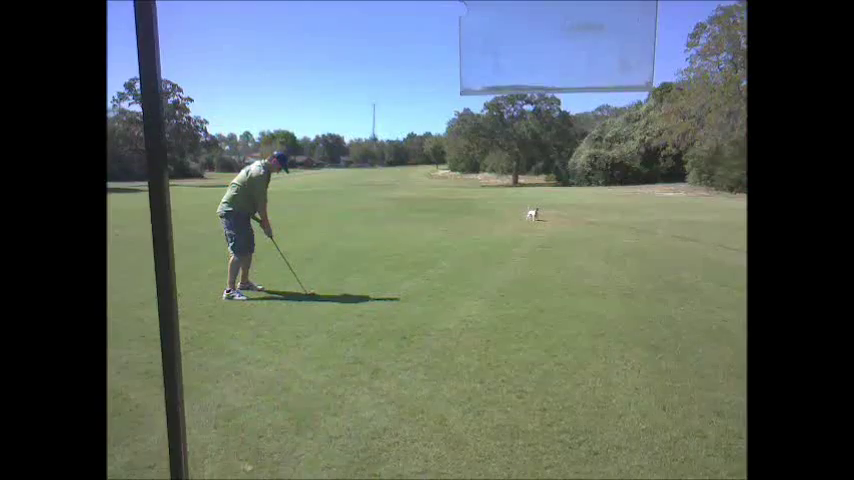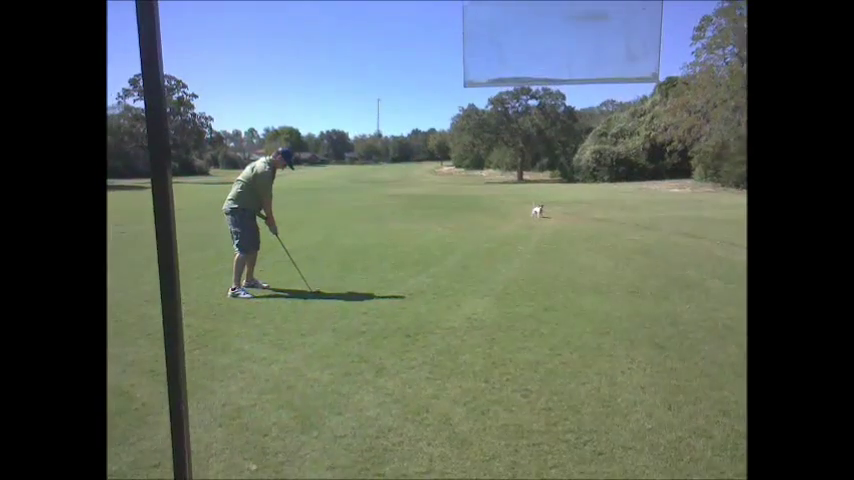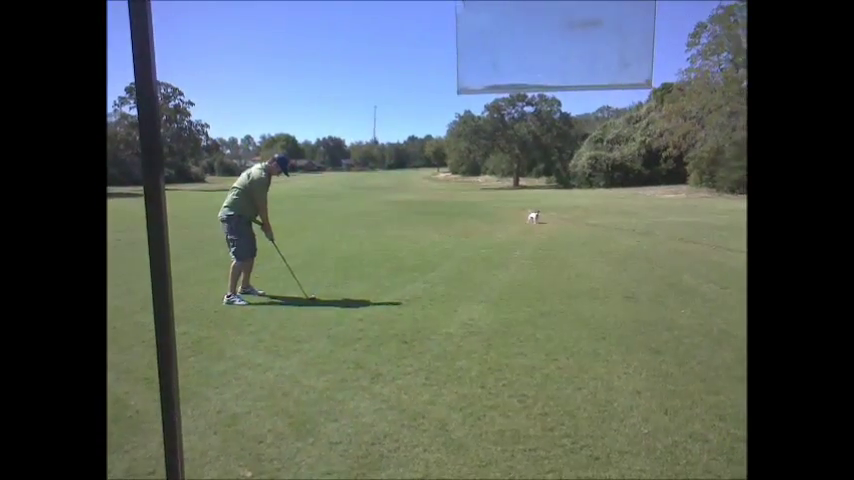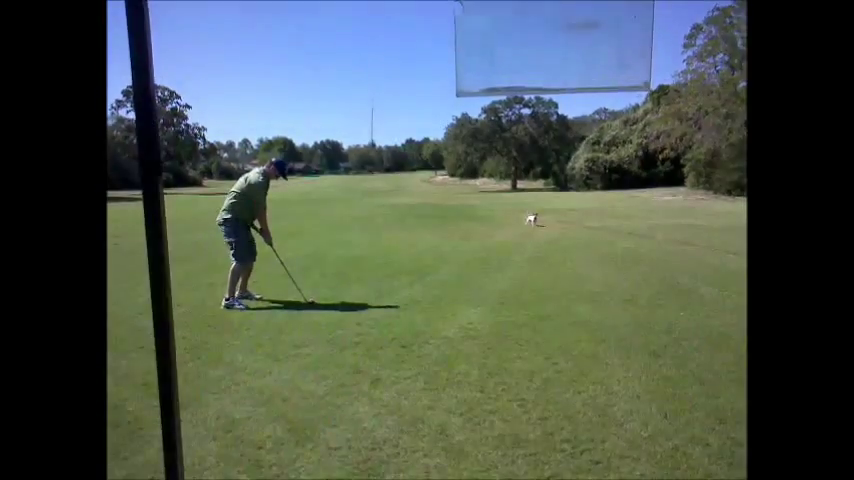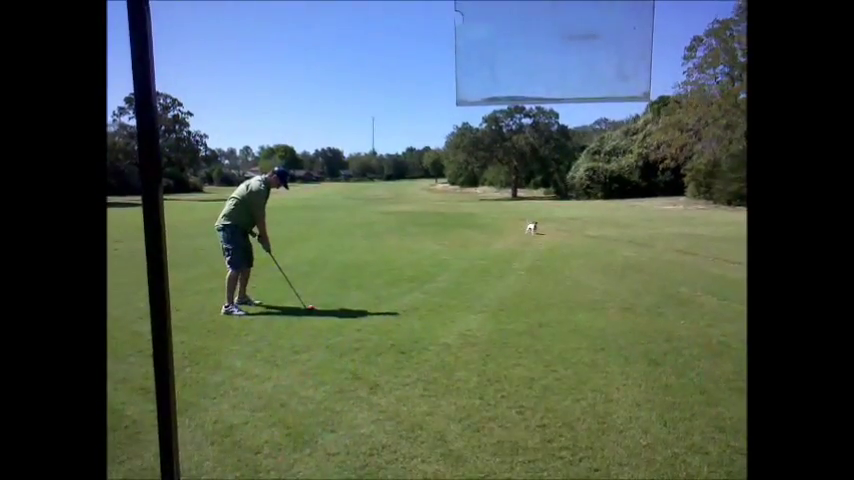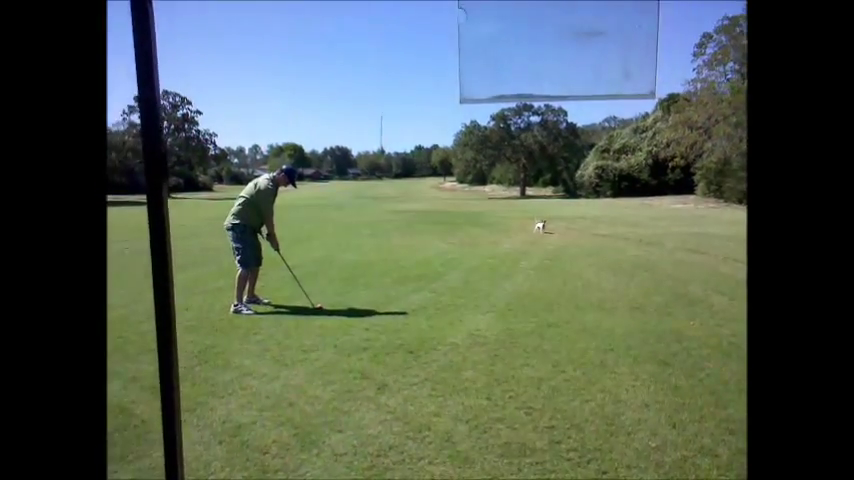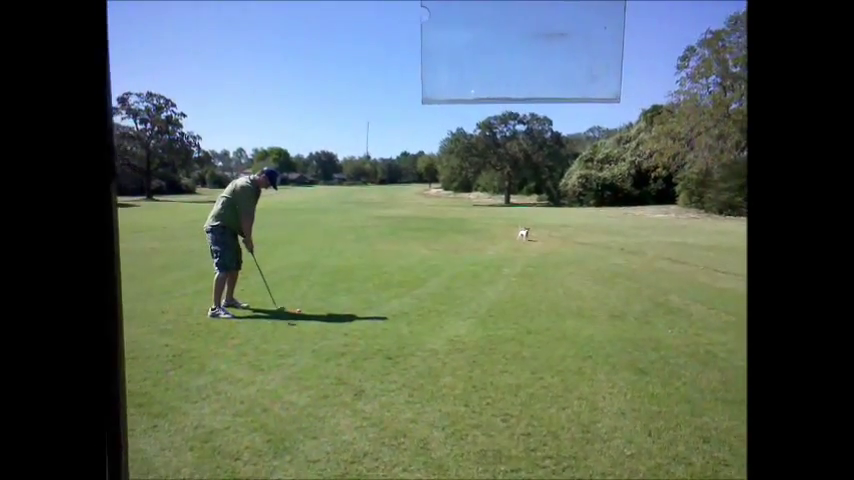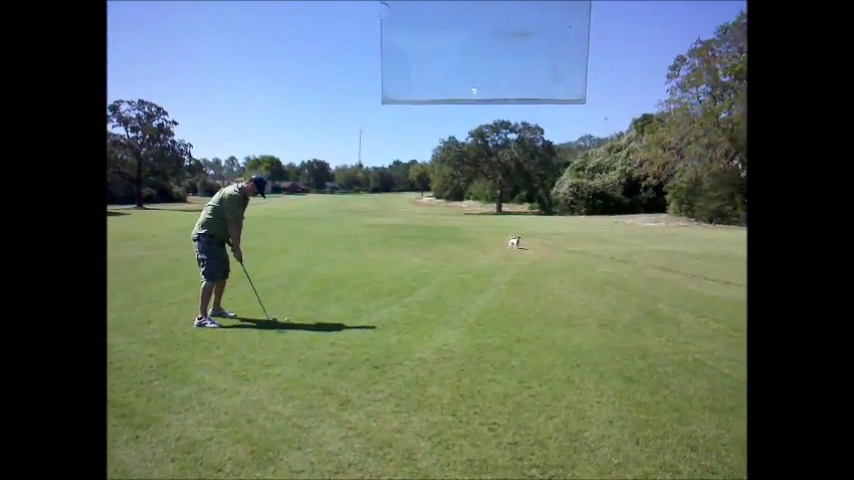
dt=0.3s
person 1, frame 1
left shoulder: (260, 168)
right shoulder: (260, 173)
left elbow: (259, 200)
right elbow: (260, 202)
left wrist: (263, 221)
right wrist: (266, 224)
left hip: (239, 212)
right hip: (232, 212)
left knee: (248, 249)
right knee: (238, 251)
left ankle: (244, 282)
right ankle: (230, 290)
person 1, frame 2
left shoulder: (265, 165)
right shoulder: (264, 169)
left elbow: (263, 197)
right elbow: (265, 198)
left wrist: (268, 218)
right wrist: (271, 221)
left hip: (245, 209)
right hip: (237, 209)
left knee: (253, 246)
right knee: (243, 248)
left ankle: (249, 280)
right ankle: (235, 288)
person 1, frame 3
left shoulder: (259, 171)
right shoulder: (260, 176)
left elbow: (258, 203)
right elbow: (261, 205)
left wrist: (264, 225)
right wrist: (267, 227)
left hip: (240, 216)
right hip: (233, 216)
left knee: (250, 253)
right knee: (240, 256)
left ankle: (245, 286)
right ankle: (230, 295)
person 1, frame 4
left shoulder: (259, 176)
right shoulder: (258, 180)
left elbow: (258, 207)
right elbow: (260, 209)
left wrist: (263, 229)
right wrist: (266, 232)
left hip: (239, 220)
right hip: (231, 220)
left knee: (249, 257)
right knee: (241, 259)
left ankle: (242, 291)
right ankle: (229, 298)
person 1, frame 5
left shoulder: (260, 184)
right shoulder: (259, 188)
left elbow: (258, 215)
right elbow: (259, 217)
left wrist: (261, 235)
right wrist: (265, 239)
left hip: (238, 227)
right hip: (230, 226)
left knee: (246, 263)
right knee: (236, 266)
left ankle: (241, 297)
right ankle: (228, 305)
person 1, frame 6
left shoulder: (269, 183)
right shoulder: (266, 186)
left elbow: (267, 214)
right elbow: (268, 215)
left wrist: (269, 234)
right wrist: (273, 237)
left hip: (247, 225)
right hip: (239, 225)
left knee: (255, 262)
right knee: (246, 265)
left ankle: (250, 296)
right ankle: (237, 304)
person 1, frame 7
left shoulder: (255, 190)
right shoulder: (244, 186)
left elbow: (250, 215)
right elbow: (243, 215)
left wrist: (247, 237)
right wrist: (248, 239)
left hip: (230, 229)
right hip: (219, 228)
left knee: (235, 265)
right knee: (224, 268)
left ankle: (229, 299)
right ankle: (215, 308)
person 1, frame 8
left shoulder: (243, 197)
right shoulder: (232, 194)
left elbow: (238, 223)
right elbow: (231, 223)
left wrist: (236, 245)
right wrist: (237, 248)
left hip: (217, 237)
right hip: (205, 236)
left knee: (222, 274)
right knee: (210, 277)
left ankle: (216, 308)
right ankle: (201, 317)
